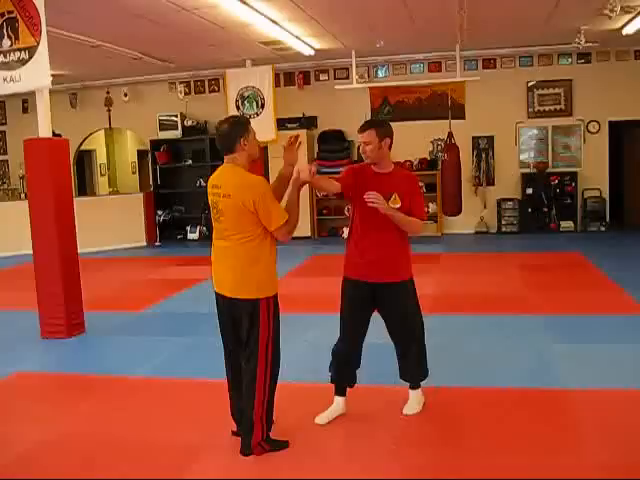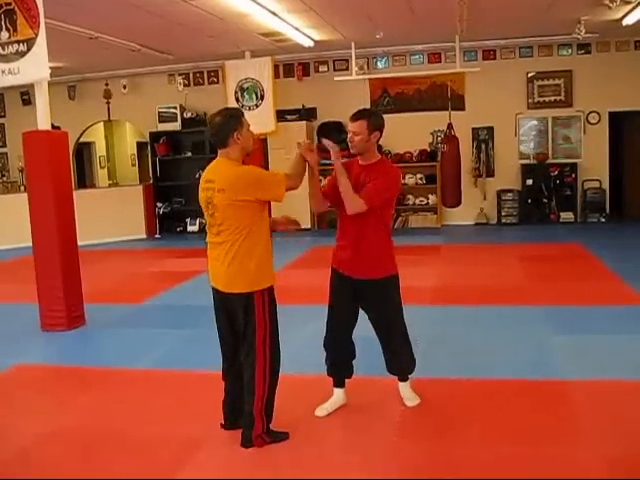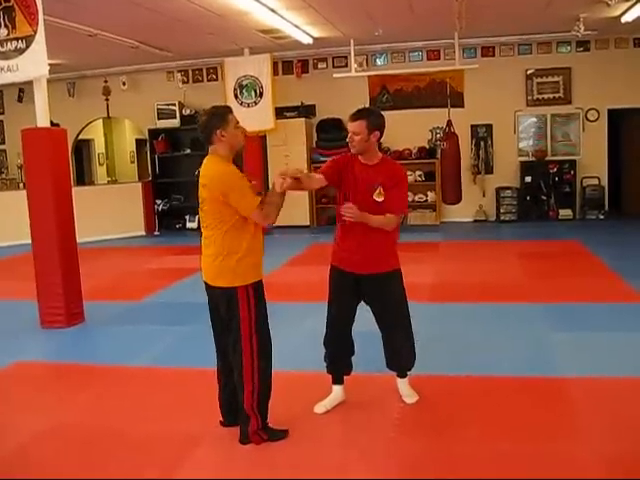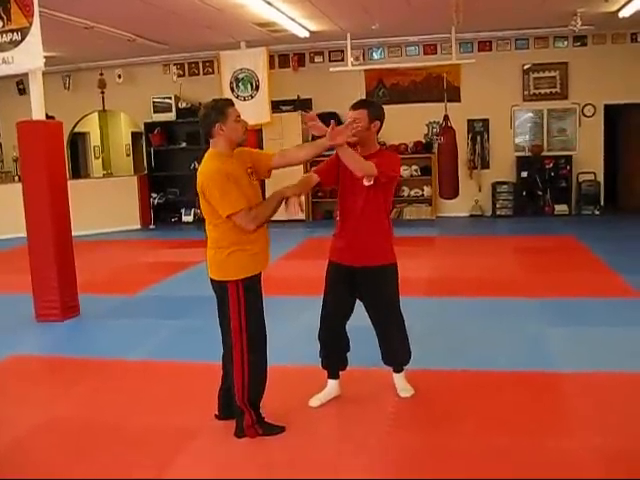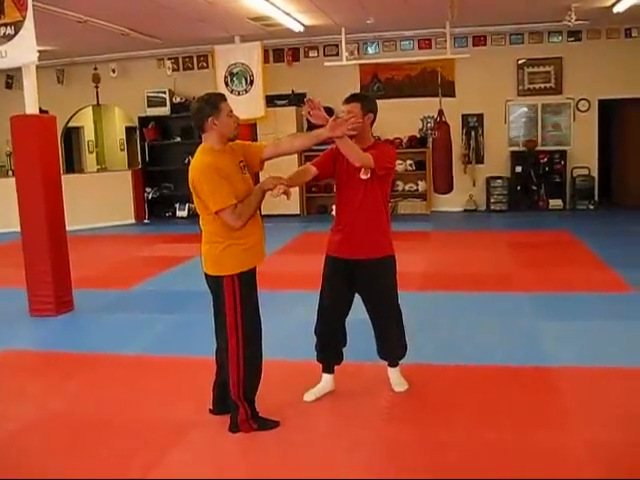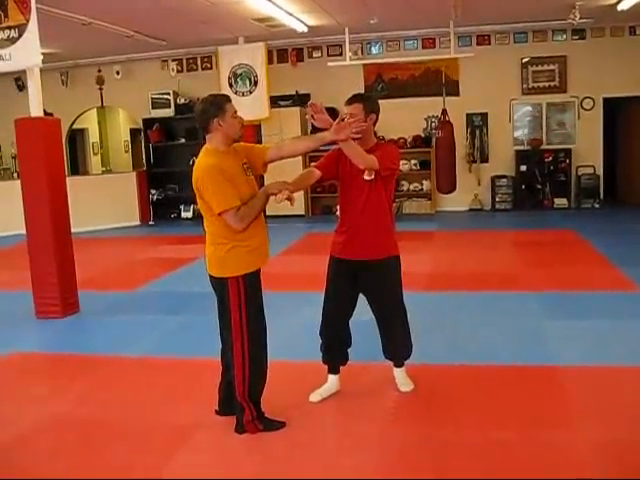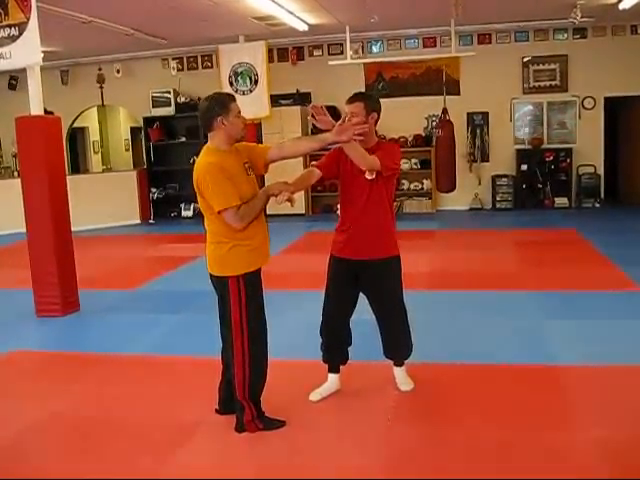
dt=0.5s
person 1, frame 1
left shoulder: (216, 181)
right shoulder: (253, 184)
right elbow: (284, 232)
left wrist: (287, 169)
right wrist: (297, 187)
left hip: (225, 286)
right hip: (253, 289)
left knee: (237, 358)
right knee: (260, 362)
left ankle: (244, 422)
right ankle: (255, 438)
person 1, frame 2
left shoulder: (209, 176)
right shoulder: (246, 176)
right elbow: (293, 180)
left wrist: (271, 222)
right wrist: (304, 155)
left hip: (222, 280)
right hip: (248, 282)
left knee: (234, 352)
right knee: (261, 355)
left ankle: (234, 414)
right ankle: (256, 430)
person 1, frame 3
left shoulder: (216, 168)
right shoulder: (226, 174)
left elbow: (249, 207)
right elbow: (265, 217)
left wrist: (268, 195)
right wrist: (279, 191)
left hip: (221, 274)
right hip: (236, 276)
left knee: (230, 347)
right knee: (252, 350)
left ankle: (232, 412)
right ankle: (254, 426)
person 1, frame 4
left shoulder: (243, 157)
right shoulder: (215, 171)
left elbow: (287, 156)
right elbow: (250, 221)
left wrist: (325, 143)
right wrist: (281, 195)
left hip: (243, 267)
right hip: (234, 270)
left knee: (240, 342)
right knee: (246, 344)
left ankle: (229, 405)
right ankle: (248, 420)
person 1, frame 5
left shoulder: (235, 151)
right shoulder: (206, 166)
left elbow: (281, 146)
right elbow: (236, 218)
left wrist: (325, 133)
right wrist: (262, 187)
left hip: (238, 261)
right hip: (229, 264)
left knee: (233, 336)
right knee: (242, 339)
left ankle: (224, 400)
right ankle: (243, 415)
person 1, frame 6
left shoulder: (239, 152)
right shoulder: (210, 168)
left elbow: (284, 149)
right elbow: (238, 220)
left wrist: (329, 136)
right wrist: (266, 191)
left hip: (242, 263)
right hip: (233, 266)
left knee: (238, 338)
right knee: (247, 341)
left ankle: (230, 401)
right ankle: (250, 416)
person 1, frame 7
left shoulder: (240, 152)
right shoulder: (210, 166)
left elbow: (285, 149)
right elbow: (238, 219)
left wrist: (331, 137)
right wrist: (268, 191)
left hip: (243, 261)
right hip: (233, 265)
left knee: (238, 336)
right knee: (247, 339)
left ankle: (230, 400)
right ankle: (249, 415)
person 2, frame 1
left shoulder: (408, 181)
right shoulder: (356, 173)
left elbow: (416, 228)
right elbow: (333, 186)
left wrist: (386, 209)
right wrist: (311, 177)
left hip: (395, 275)
right hip: (357, 273)
left knee: (409, 333)
right knee: (348, 338)
left ankle: (414, 391)
right ankle: (339, 400)
person 2, frame 2
left shoulder: (388, 173)
right shoulder: (344, 168)
left elbow: (354, 207)
right elbow: (319, 207)
left wrist: (339, 169)
right wrist: (313, 170)
left hip: (378, 269)
right hip: (343, 266)
left knee: (391, 329)
right knee: (336, 331)
left ankle: (404, 383)
right ankle: (338, 393)
person 2, frame 3
left shoulder: (395, 173)
right shoulder: (341, 164)
left elbow: (392, 222)
right elbow: (315, 180)
left wrist: (360, 217)
right wrist: (295, 179)
left hip: (382, 266)
right hip: (344, 263)
left knee: (396, 324)
right knee: (337, 326)
left ankle: (403, 380)
right ankle: (338, 389)
person 2, frame 4
left shoulder: (390, 160)
right shoulder: (342, 157)
left elbow: (363, 170)
right elbow: (312, 178)
right wrist: (293, 192)
left hip: (378, 258)
right hip: (341, 256)
left knee: (388, 319)
right knee: (331, 321)
left ankle: (399, 374)
right ankle: (332, 383)
person 2, frame 5
left shoulder: (385, 152)
right shoulder: (336, 153)
left elbow: (361, 160)
right elbow: (310, 170)
left wrist: (329, 126)
right wrist: (286, 181)
left hip: (376, 252)
right hip: (339, 251)
left knee: (386, 314)
right knee: (329, 316)
left ankle: (394, 369)
right ankle: (327, 378)
person 2, frame 6
left shoulder: (389, 153)
right shoulder: (339, 155)
left elbow: (366, 163)
right elbow: (313, 173)
left wrist: (332, 129)
right wrist: (289, 186)
left hip: (381, 253)
right hip: (343, 252)
left knee: (391, 314)
right knee: (333, 317)
left ankle: (399, 369)
right ankle: (333, 378)
person 2, frame 7
left shoulder: (390, 151)
right shoulder: (340, 153)
left elbow: (367, 163)
right elbow: (313, 173)
left wrist: (334, 130)
right wrist: (288, 187)
left hip: (381, 252)
right hip: (343, 251)
left knee: (391, 313)
right knee: (333, 316)
left ankle: (399, 368)
right ankle: (333, 377)
